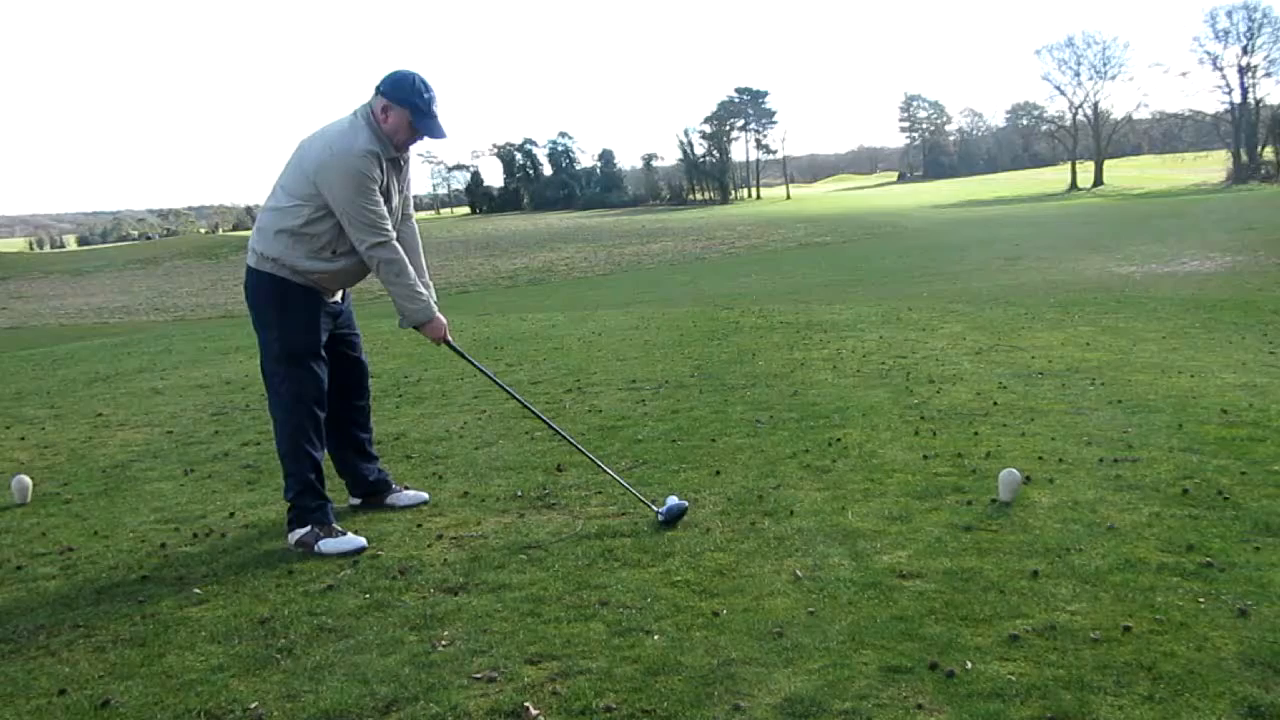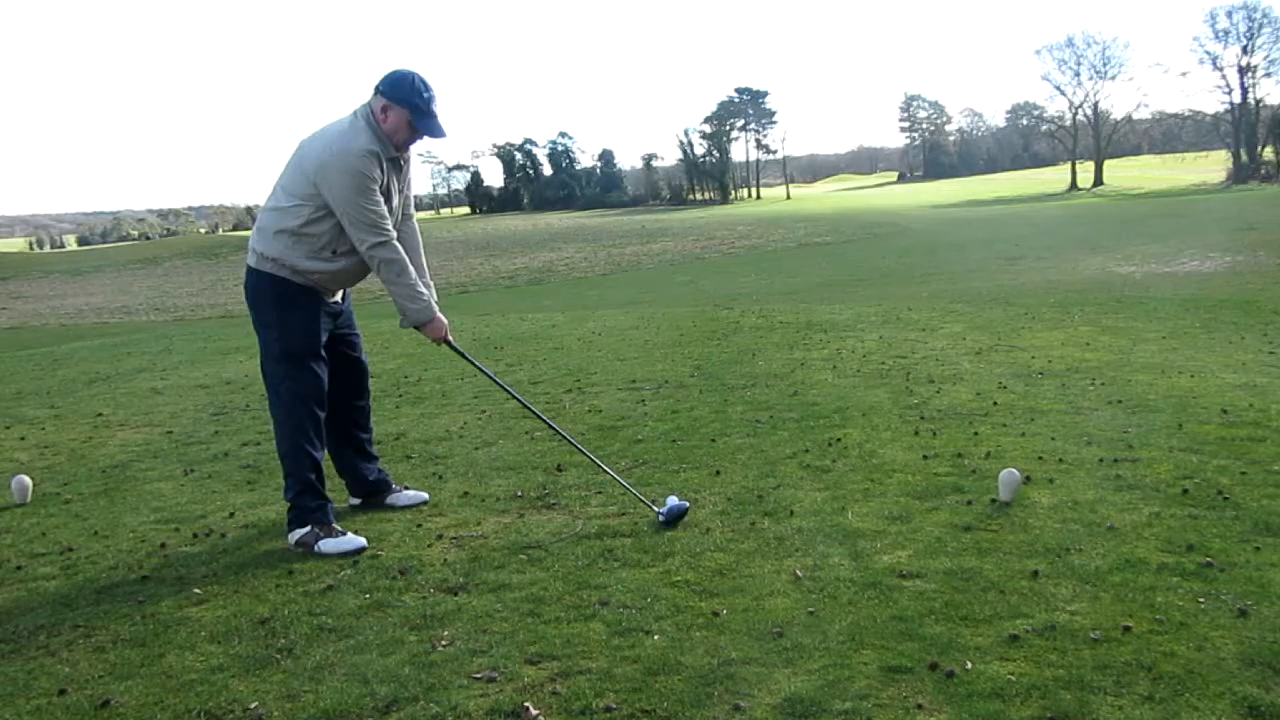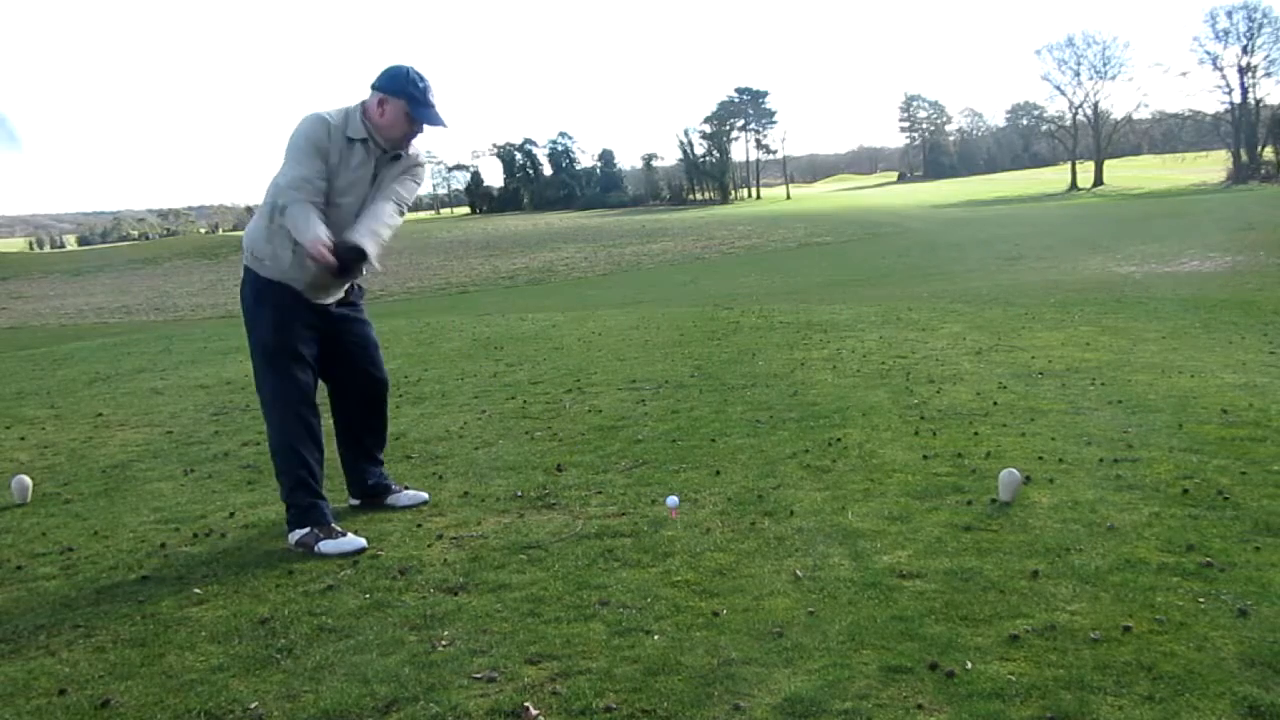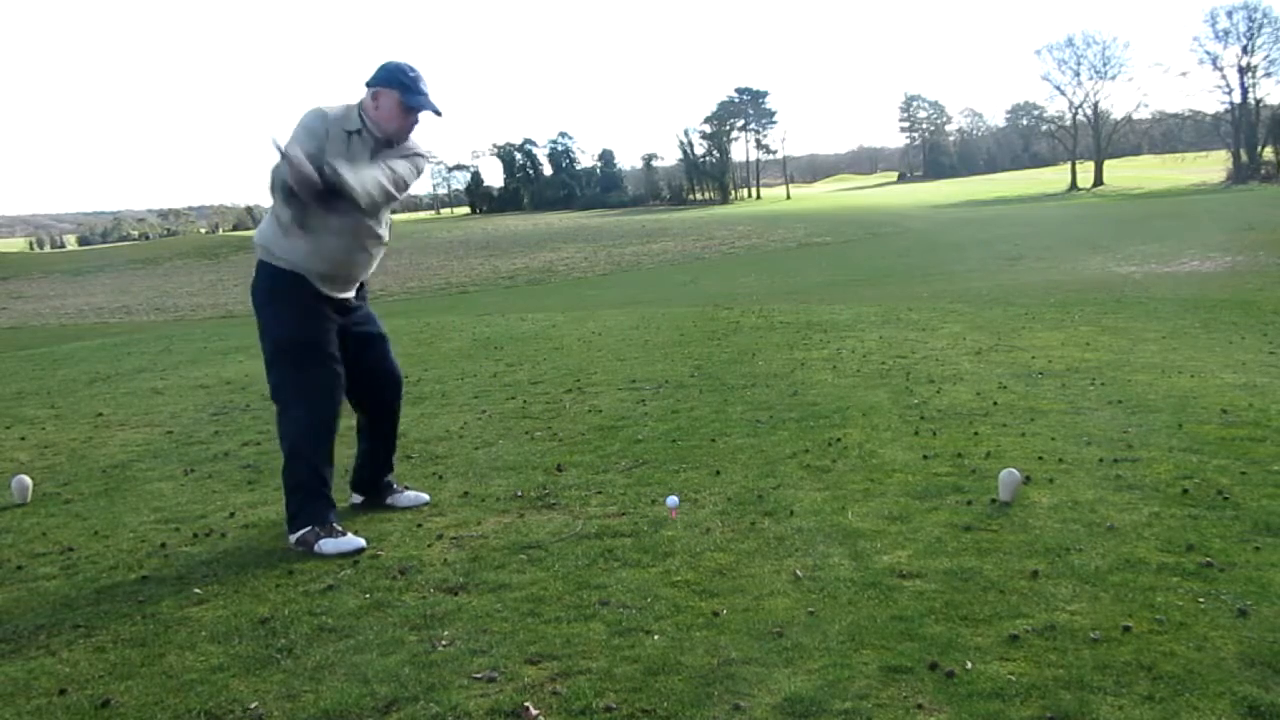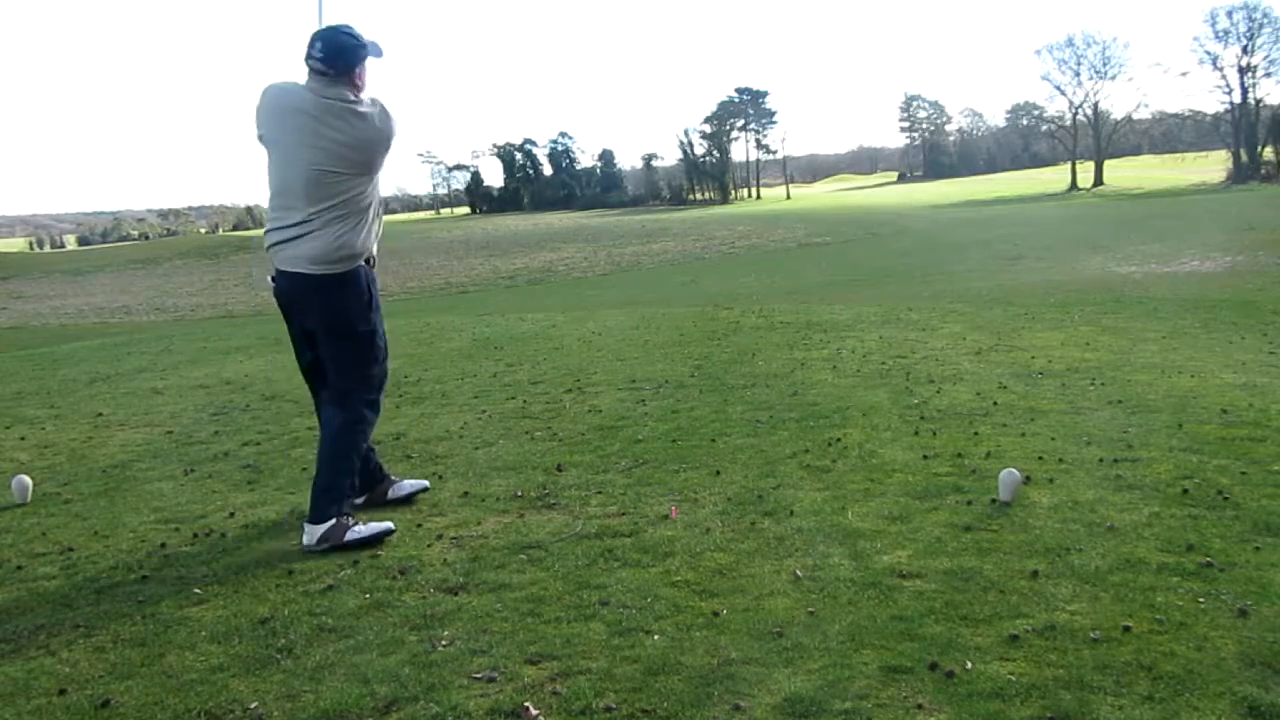
dt=0.5s
person 1, frame 1
left shoulder: (392, 150)
right shoulder: (349, 153)
left elbow: (403, 227)
right elbow: (378, 246)
left wrist: (425, 299)
right wrist: (421, 312)
left hip: (327, 283)
right hip: (284, 283)
left knee: (350, 385)
right knee: (302, 397)
left ankle: (368, 483)
right ankle: (308, 519)
person 1, frame 2
left shoulder: (392, 150)
right shoulder: (349, 154)
left elbow: (404, 228)
right elbow: (379, 246)
left wrist: (426, 299)
right wrist: (423, 313)
left hip: (327, 284)
right hip: (284, 283)
left knee: (350, 385)
right knee: (302, 398)
left ankle: (368, 483)
right ankle: (308, 520)
person 1, frame 3
left shoulder: (408, 161)
right shoulder: (320, 131)
left elbow: (384, 211)
right elbow: (298, 199)
left wrist: (357, 245)
right wrist: (313, 239)
left hip: (336, 289)
right hip: (276, 283)
left knee: (366, 385)
right knee: (292, 401)
left ankle: (369, 484)
right ankle: (306, 520)
person 1, frame 4
left shoulder: (410, 157)
right shoulder: (327, 124)
left elbow: (373, 185)
right elbow: (291, 177)
left wrist: (334, 181)
right wrist: (296, 177)
left hip: (344, 289)
right hip: (287, 280)
left knee: (381, 386)
right knee: (311, 395)
left ankle: (373, 485)
right ankle: (308, 520)
person 1, frame 5
left shoulder: (276, 101)
right shoulder: (377, 123)
left wrist: (316, 66)
right wrist: (337, 68)
left hip: (288, 273)
right hip: (339, 275)
left knee: (333, 385)
right knee: (354, 390)
left ankle: (368, 481)
right ankle: (327, 517)
